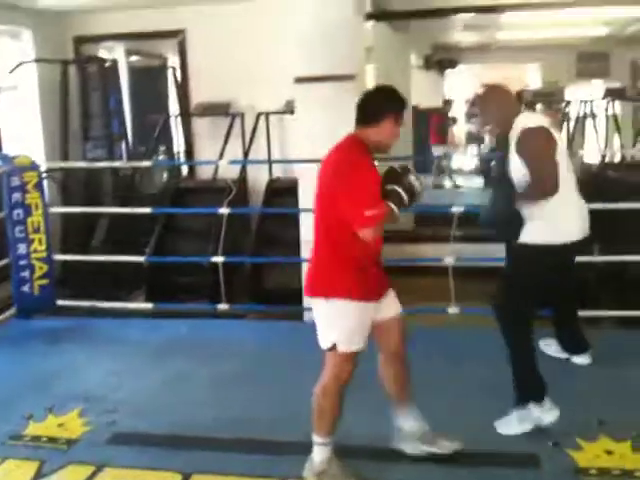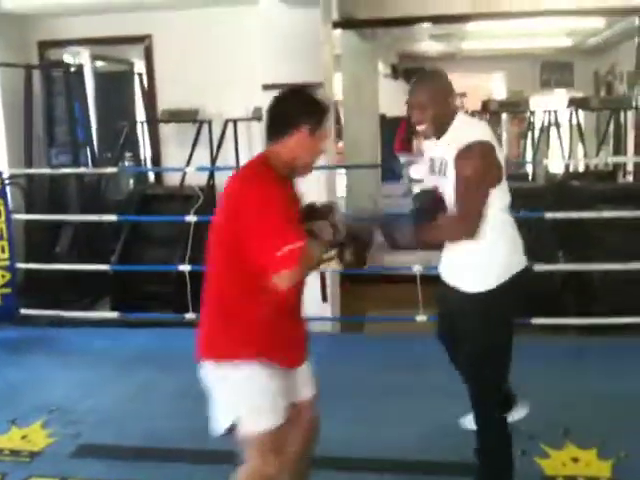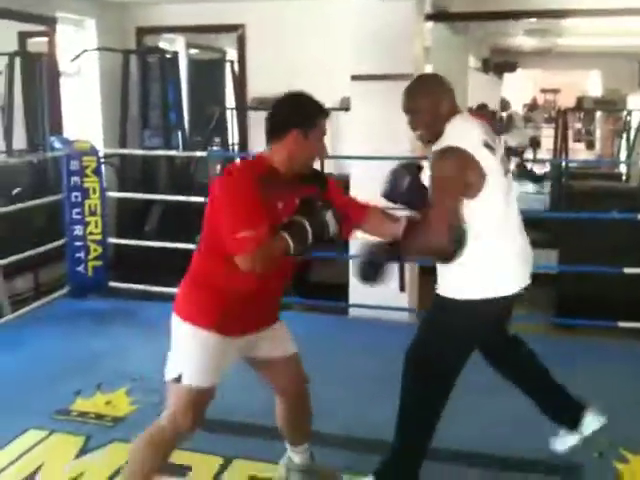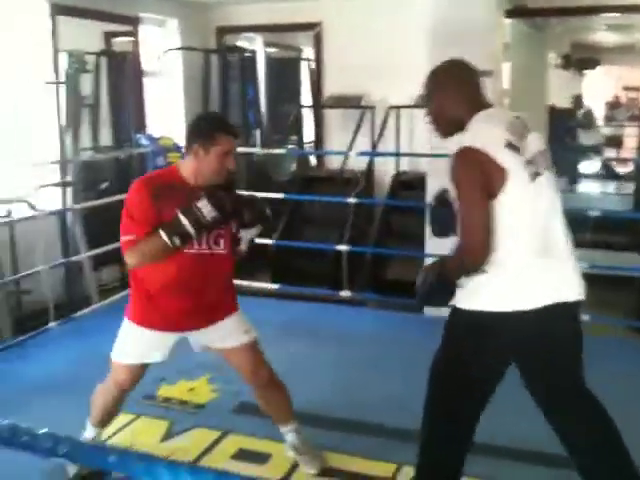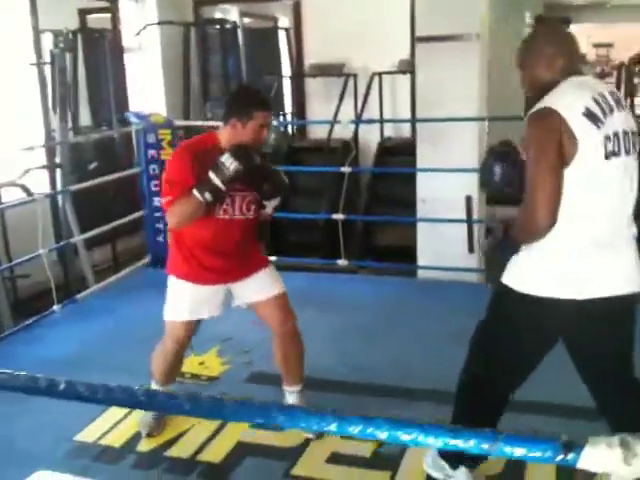
dt=1s
person 1, frame 1
left shoulder: (529, 134)
right shoulder: (533, 124)
left elbow: (547, 184)
left wrist: (508, 198)
left hip: (547, 235)
right hip: (572, 226)
left knee: (511, 306)
right knee: (558, 284)
left ankle: (534, 401)
right ankle: (575, 346)
person 1, frame 2
left shoulder: (472, 148)
right shoulder: (441, 139)
left elbow: (466, 225)
left hip: (489, 274)
right hip: (461, 269)
left knee: (483, 372)
right knee: (451, 336)
right ankle: (504, 405)
person 1, frame 3
left shoulder: (450, 155)
right shoulder: (480, 135)
left elbow: (440, 237)
right wrist: (419, 192)
left hip: (477, 284)
right hip: (508, 271)
left knee: (426, 367)
right knee: (496, 343)
right ankle: (573, 415)
person 1, frame 4
left shoulder: (471, 154)
right shoulder: (522, 129)
left elbow: (476, 250)
left wrist: (440, 271)
right wrist: (461, 204)
left hip: (496, 301)
right hip: (558, 292)
left knee: (450, 402)
right knee: (570, 399)
person 1, frame 5
left shoulder: (548, 118)
left elbow: (539, 218)
left wrist: (507, 233)
right wrist: (528, 172)
left hip: (549, 282)
left knee: (488, 370)
person 2, frame 1
left shoulder: (351, 154)
right shoulder: (352, 162)
right elbow: (368, 228)
left wrist: (390, 188)
right wrist: (399, 194)
left hip: (363, 273)
right hip: (341, 283)
left knee: (395, 345)
right knee: (340, 369)
left ankle: (411, 430)
person 2, frame 2
left shoulder: (272, 182)
right shoulder: (259, 188)
right elbow: (286, 274)
left wrist: (316, 235)
right wrist: (323, 237)
left hip: (278, 334)
right hip: (239, 348)
left knee: (304, 429)
person 2, frame 3
left shoulder: (309, 182)
right shoulder: (238, 181)
left elbow: (366, 218)
right elbow: (250, 258)
right wrist: (305, 229)
left hip: (258, 315)
right hip: (206, 315)
left knee: (293, 387)
right knee: (179, 420)
person 2, frame 4
left shoulder: (225, 192)
right shoulder: (149, 189)
left elbow: (235, 251)
right elbow: (135, 257)
left wrist: (247, 228)
right wrist: (190, 222)
left hip: (215, 308)
right hip: (152, 312)
left knee: (261, 375)
right knee: (119, 383)
left ankle: (294, 440)
right ankle: (89, 440)
person 2, frame 5
left shoulder: (251, 159)
right shoulder: (188, 156)
right elbow: (176, 218)
left wrist: (272, 195)
right wrist: (218, 179)
left hip: (248, 261)
right hip: (195, 268)
left knee: (286, 328)
right knee: (175, 340)
left ankle: (294, 403)
